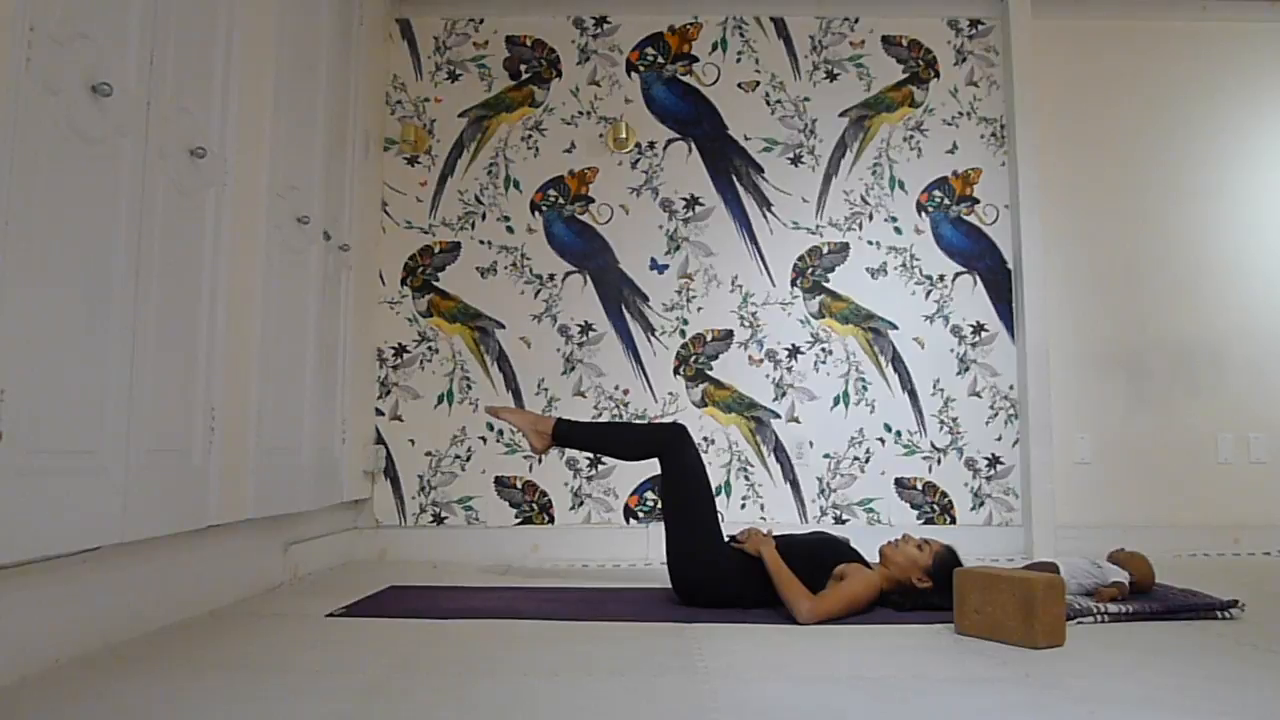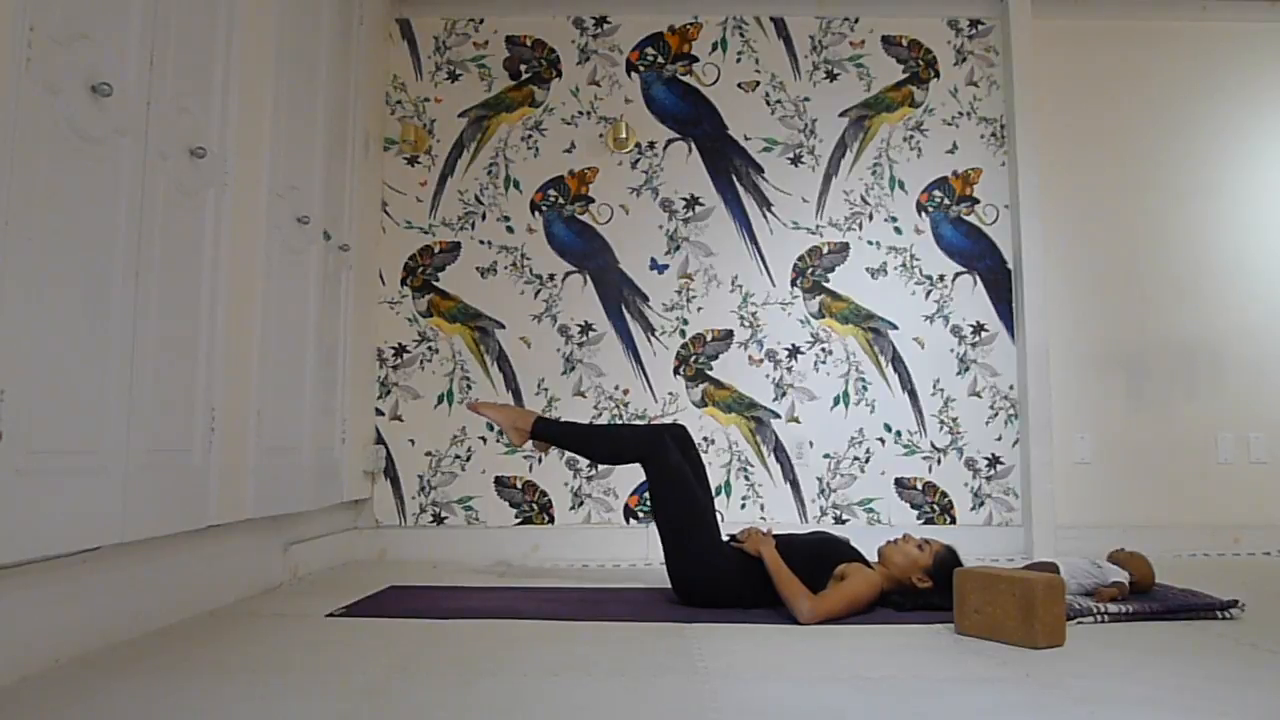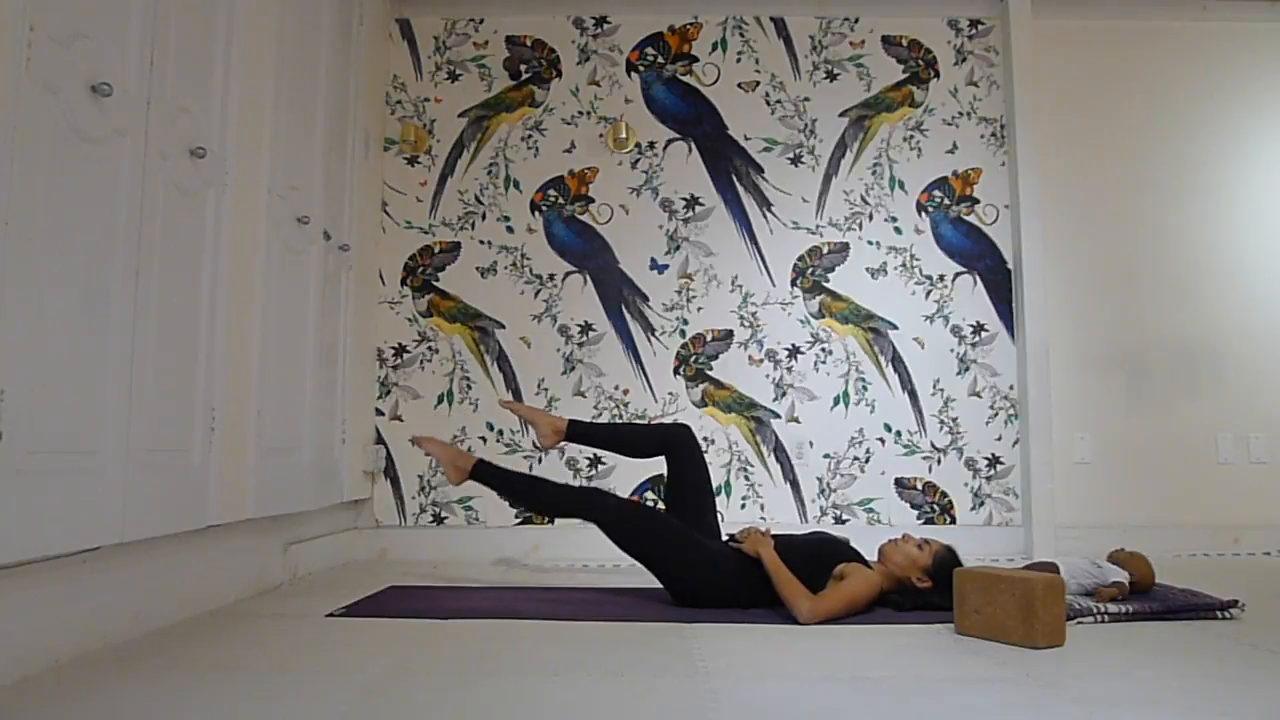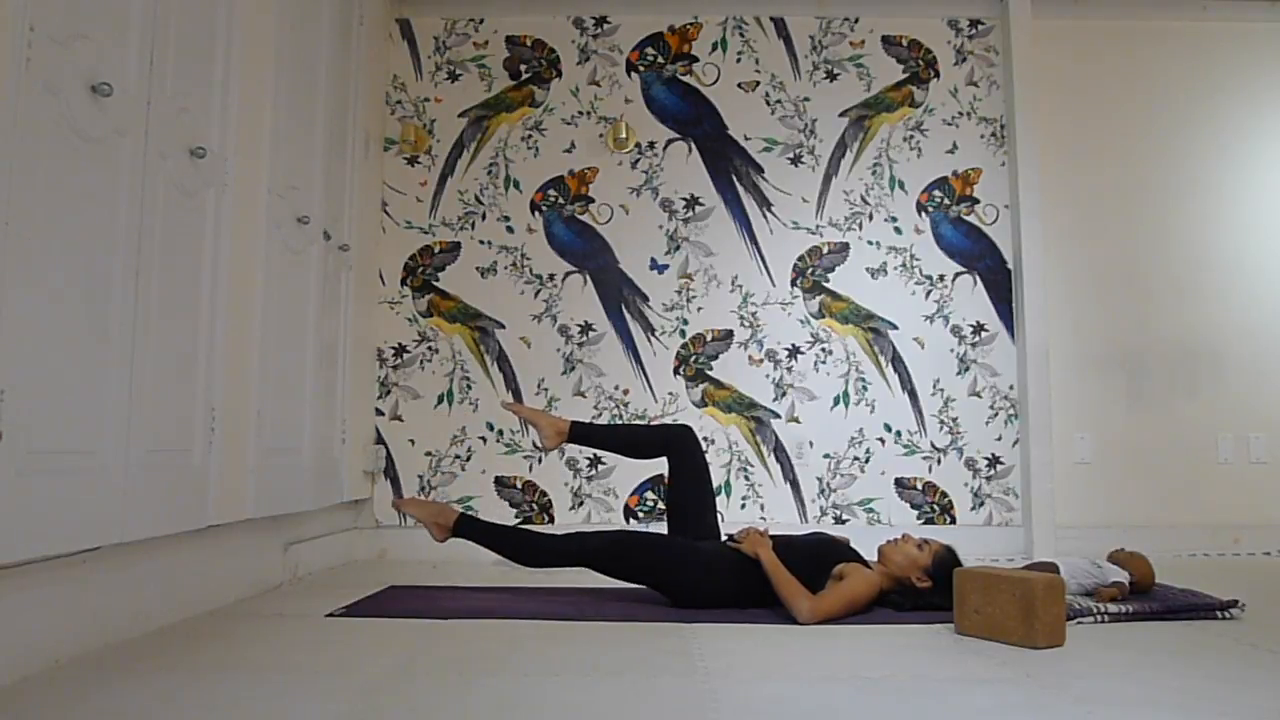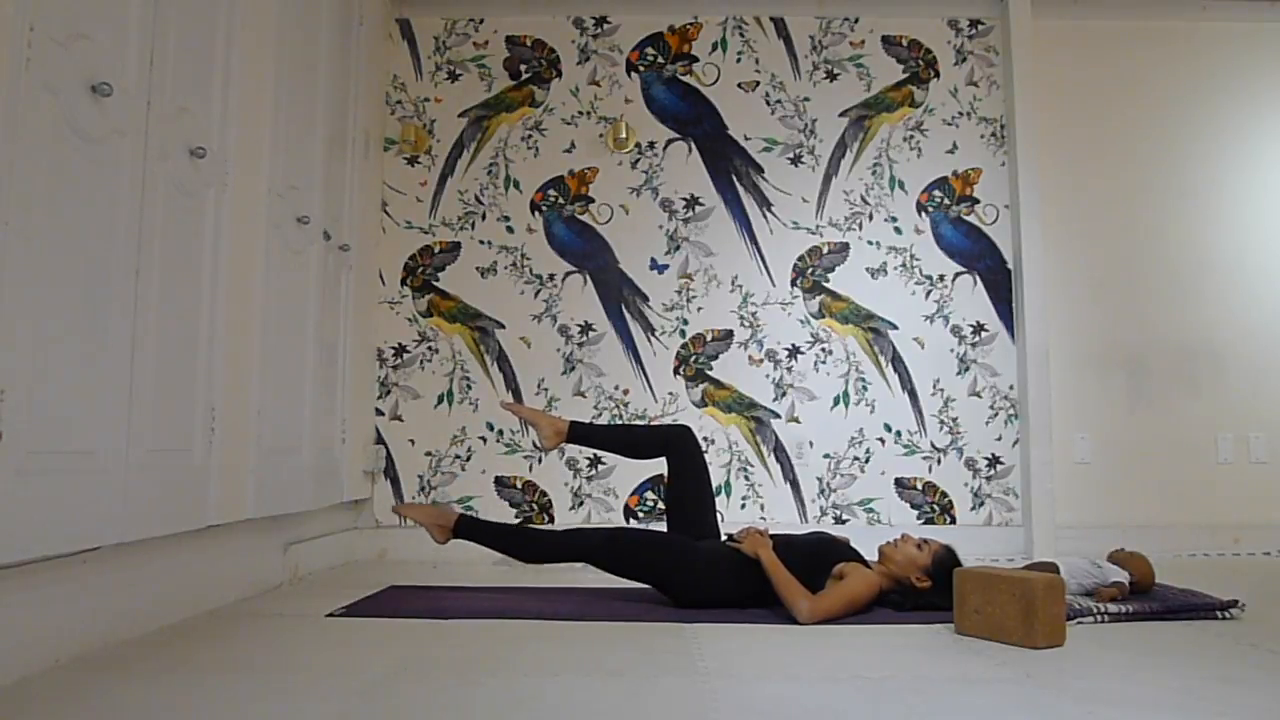
dt=0.7s
person 1, frame 1
left shoulder: (867, 585)
right shoulder: (861, 569)
left elbow: (807, 610)
left wrist: (767, 551)
right wrist: (764, 541)
left hip: (711, 577)
right hip: (718, 567)
left knee: (674, 439)
right knee: (672, 439)
left ankle: (551, 429)
right ankle: (553, 433)
person 1, frame 2
left shoulder: (868, 585)
right shoulder: (862, 568)
left elbow: (808, 609)
left wrist: (766, 550)
right wrist: (761, 539)
left hip: (713, 577)
right hip: (720, 561)
left knee: (653, 448)
right knee: (674, 437)
left ankle: (533, 428)
right ankle: (544, 428)
person 1, frame 3
left shoulder: (868, 586)
right shoulder: (858, 567)
left elbow: (807, 609)
left wrist: (763, 551)
right wrist: (759, 540)
left hip: (711, 578)
right hip: (714, 557)
left knee: (594, 501)
right knee: (677, 438)
left ankle: (472, 469)
right ankle: (562, 430)
person 1, frame 4
left shoulder: (865, 585)
right shoulder: (856, 565)
left elbow: (807, 609)
left wrist: (762, 551)
right wrist: (758, 540)
left hip: (710, 577)
right hip: (711, 552)
left knee: (576, 547)
right knee: (680, 438)
left ankle: (457, 523)
right ankle: (565, 430)
person 1, frame 5
left shoulder: (865, 586)
right shoulder: (856, 563)
left elbow: (807, 609)
left wrist: (763, 553)
right wrist: (762, 537)
left hip: (709, 578)
right hip: (711, 554)
left knee: (583, 542)
right knee: (678, 438)
left ankle: (456, 525)
right ankle: (563, 431)
